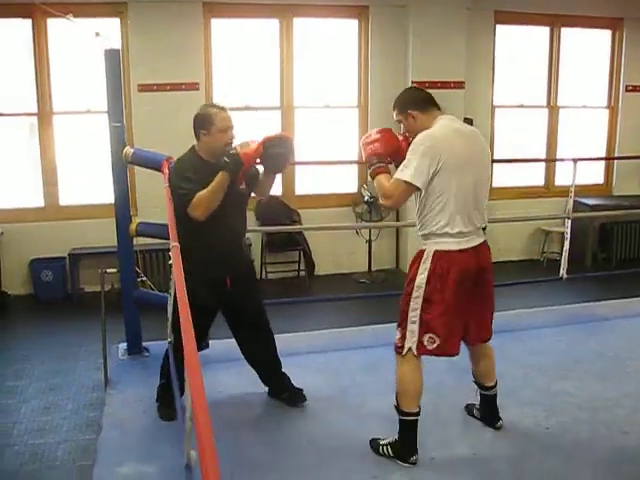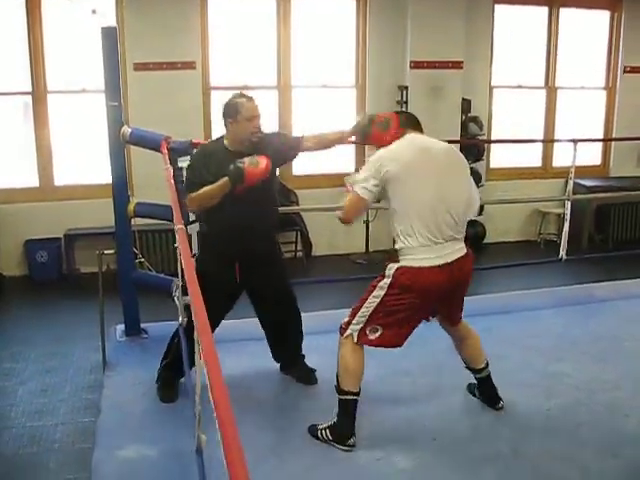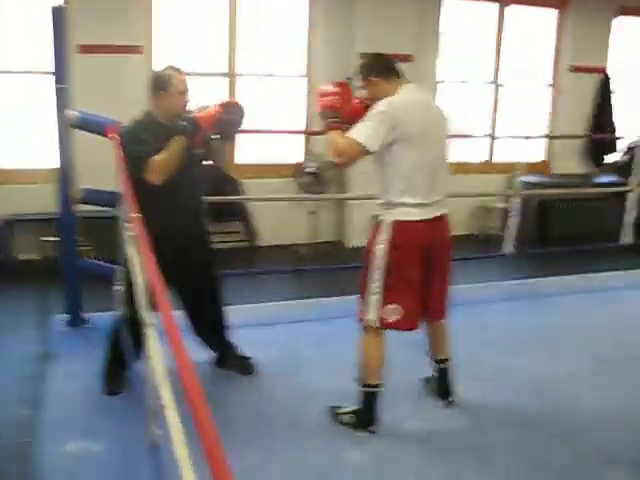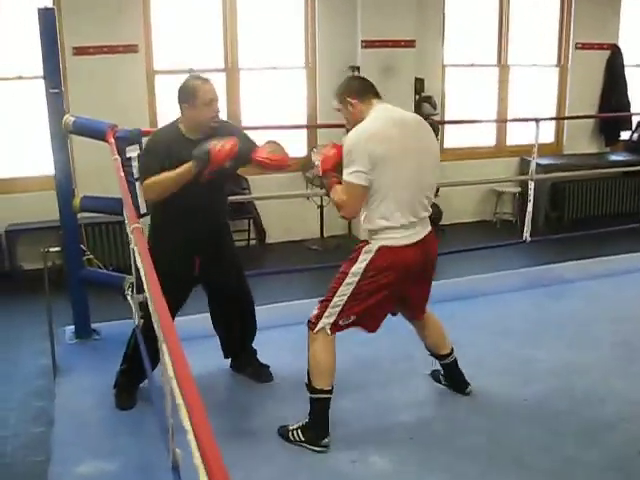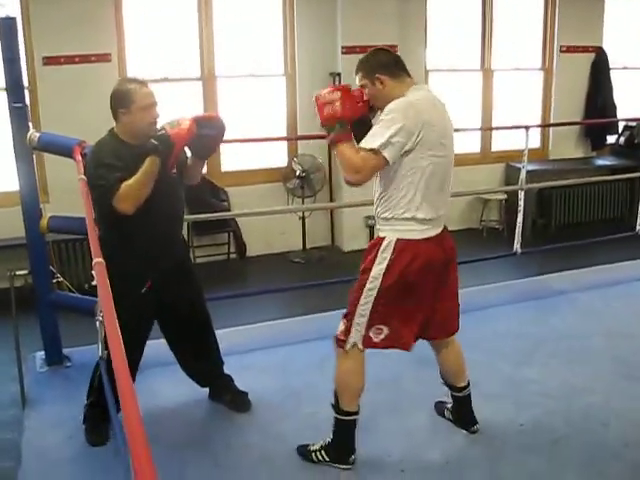
dt=1s
person 1, frame 1
left shoulder: (428, 141)
right shoulder: (475, 137)
left elbow: (391, 197)
left wrist: (377, 162)
right wrist: (406, 159)
left hip: (442, 258)
right hip: (477, 251)
left knee: (408, 349)
right knee: (478, 337)
left ankle: (406, 444)
right ankle: (489, 410)
person 1, frame 2
left shoulder: (386, 157)
right shoulder: (455, 155)
left elbow: (348, 215)
right elbow: (471, 207)
left wrist: (361, 185)
left hip: (417, 271)
right hip: (458, 262)
left knee: (352, 334)
right knee: (454, 323)
left ankle: (343, 428)
right ankle: (489, 391)
person 1, frame 3
left shoulder: (391, 109)
right shoulder: (431, 108)
left elbow: (343, 155)
left wrist: (333, 119)
right wrist: (362, 121)
left hip: (401, 228)
right hip: (436, 223)
left knee: (374, 322)
right knee: (432, 311)
left ankle: (367, 412)
right ankle: (443, 384)
person 1, frame 4
left shoulder: (362, 136)
right shoulder: (420, 125)
left elbow: (348, 208)
left wrist: (331, 177)
left hip: (387, 250)
right hip: (423, 241)
left knee: (322, 327)
right knee: (417, 312)
left ankle: (316, 429)
right ankle: (455, 377)
person 1, frame 5
left shoulder: (404, 111)
right shoulder: (432, 106)
left elbow: (356, 171)
left wrist: (335, 128)
right wrist: (356, 124)
left hip: (401, 247)
right hip: (437, 241)
left knee: (351, 342)
right knee: (441, 333)
left ankle: (342, 447)
right ankle: (464, 411)
person 2, frame 1
left shoulder: (233, 159)
right shoulder: (184, 168)
left elbow: (260, 192)
right elbow: (199, 210)
left wrist: (271, 168)
right wrist: (227, 171)
left hip: (236, 262)
right hip: (198, 269)
left knee: (256, 325)
right knee: (187, 335)
left ankle: (278, 384)
right ankle: (167, 394)
person 2, frame 2
left shoulder: (268, 144)
right shoulder: (207, 155)
left elbow: (308, 142)
right elbow: (192, 203)
left wrist: (352, 132)
right wrist: (230, 178)
left hip: (262, 249)
right hip: (219, 254)
left knee: (284, 309)
left ankle: (292, 362)
right ankle: (169, 375)
person 2, frame 3
left shoulder: (187, 123)
right shoulder: (139, 132)
right elbow: (154, 174)
left wrist: (223, 133)
right wrist: (183, 136)
left hip: (190, 229)
right hip: (154, 234)
left knee: (206, 293)
right knee: (140, 304)
left ankle: (224, 352)
right ankle: (117, 366)
person 2, frame 4
left shoulder: (223, 131)
right shoulder: (161, 143)
left elbow: (256, 153)
right elbow: (150, 192)
left wrist: (270, 155)
right wrist: (193, 164)
left hip: (214, 240)
right hip: (170, 244)
left knee: (237, 302)
right knee: (156, 316)
left ankle: (243, 358)
right ankle: (128, 380)
person 2, frame 5
left shoulder: (158, 139)
right shoulder: (103, 155)
left elbow: (188, 179)
right elbow: (126, 202)
left wrist: (200, 153)
right wrist: (156, 156)
left hip: (172, 258)
right hip: (128, 269)
left knee: (195, 325)
right knee: (121, 345)
left ankle: (220, 385)
right ankle: (98, 413)
